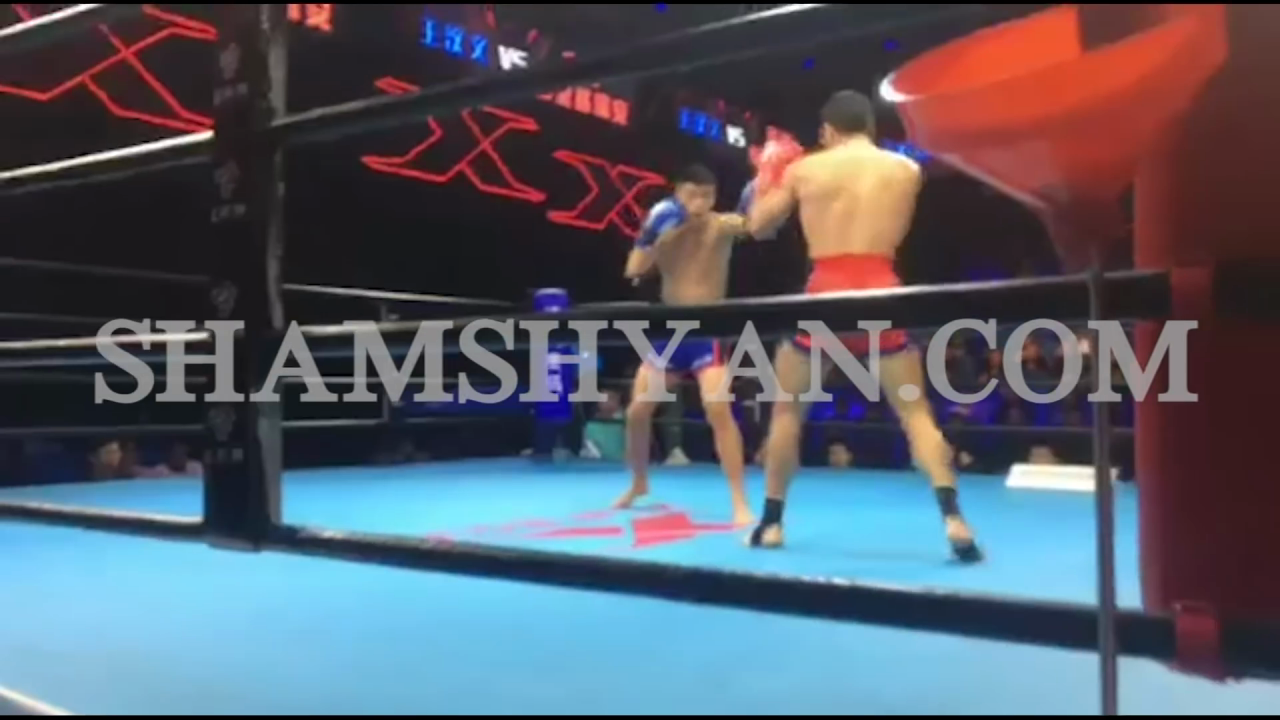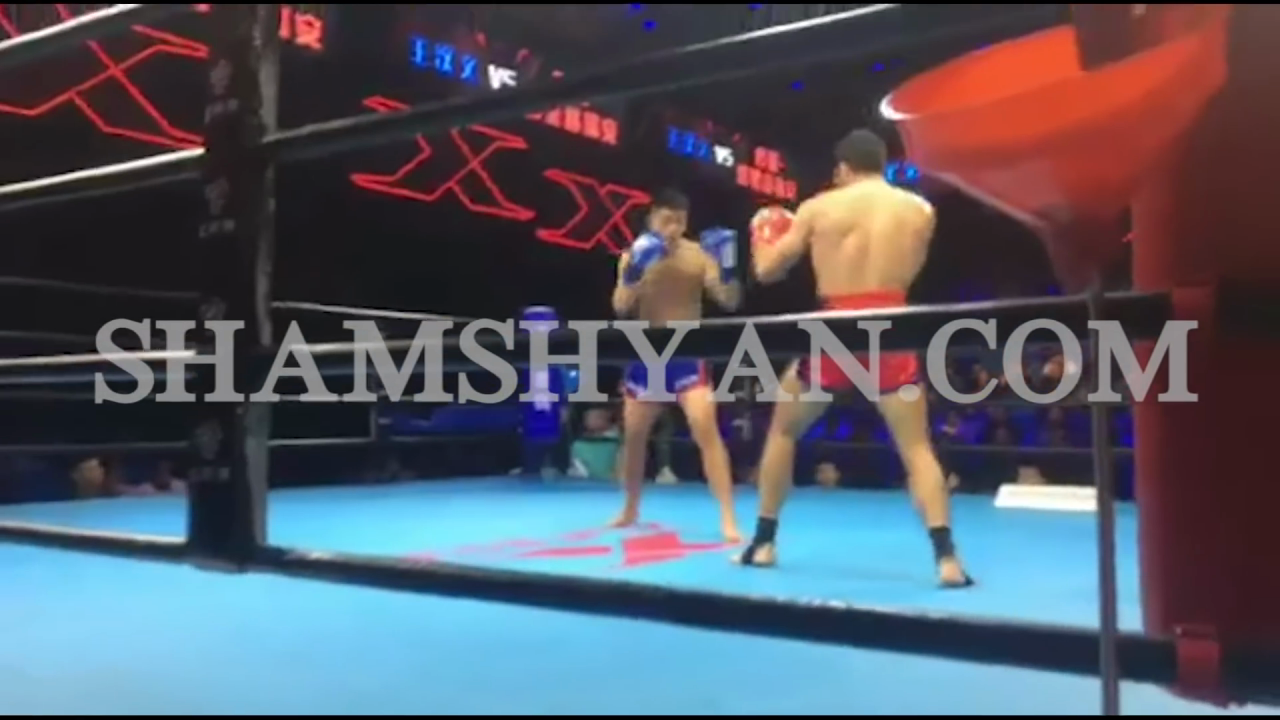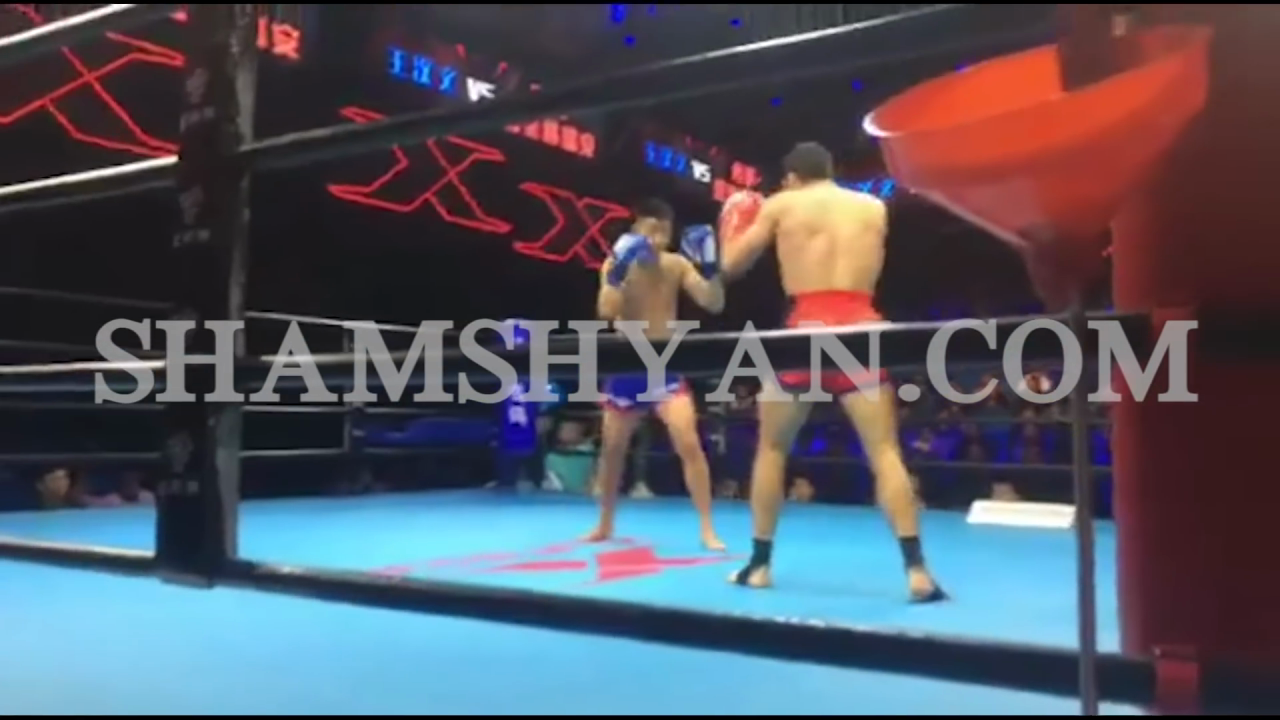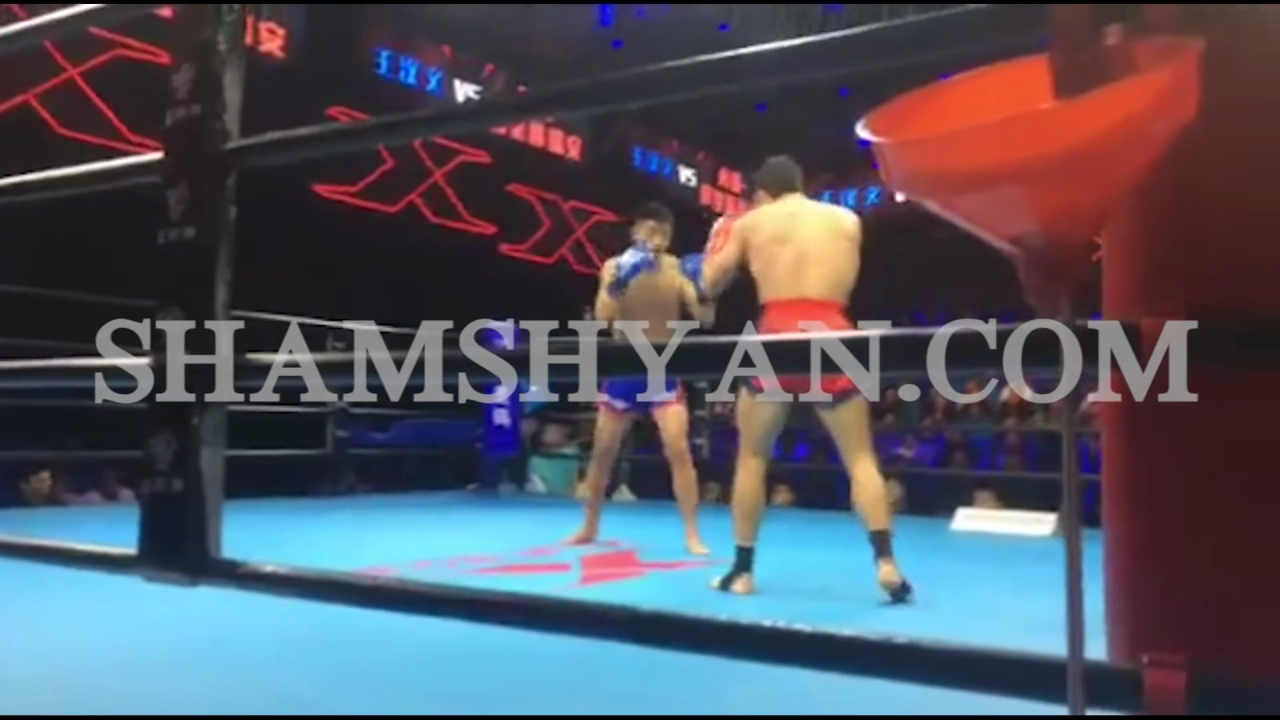
dt=0.2s
person 1, frame 1
left shoulder: (804, 168)
right shoulder: (906, 169)
left elbow: (757, 226)
left wrist: (768, 179)
left hip: (826, 295)
right hip: (879, 295)
left knee: (787, 410)
right knee: (916, 413)
left ankle: (773, 523)
right ankle: (953, 519)
person 1, frame 2
left shoulder: (817, 209)
right shoulder: (920, 211)
left elbow: (766, 271)
left wrist: (762, 238)
left knee: (782, 432)
right knee: (918, 451)
left ankle: (763, 543)
right ankle: (947, 558)
person 1, frame 3
left shoulder: (780, 207)
right shoulder: (874, 210)
left elbow: (732, 265)
left wrist: (732, 227)
left hip: (806, 331)
right hip: (859, 329)
left knee: (771, 448)
right knee: (885, 454)
left ankle: (759, 564)
right ankle: (916, 569)
person 1, frame 4
left shoulder: (752, 222)
right shoulder: (848, 222)
left elbow: (709, 285)
left wrist: (717, 249)
left hip: (778, 336)
right hip: (831, 336)
left knee: (752, 457)
right knee: (860, 458)
left ankle: (742, 570)
right ankle: (886, 561)
person 2, frame 1
left shoulder: (723, 226)
right shoulder: (666, 230)
right elbow: (632, 271)
right wrist: (650, 234)
left hip: (707, 333)
left knee: (719, 412)
right knee: (636, 413)
left ankle: (740, 503)
right ankle: (638, 484)
person 2, frame 2
left shoulder: (698, 255)
right shoulder: (635, 255)
left elbow: (730, 302)
right elbow: (620, 306)
left wrist: (727, 269)
right wrist: (635, 269)
left hip: (687, 356)
left knee: (706, 431)
right knee: (633, 436)
left ankle: (728, 519)
right ankle: (630, 510)
person 2, frame 3
left shoulder: (678, 264)
right shoulder: (615, 263)
left elbow: (715, 304)
right elbow: (606, 312)
left wrist: (709, 266)
right wrist: (620, 269)
right hip: (626, 369)
left knee: (688, 444)
right knee: (611, 449)
left ankle: (707, 530)
right ankle: (605, 524)
person 2, frame 4
left shoulder: (677, 270)
right shoulder: (616, 267)
left elbow: (706, 320)
right elbow: (602, 316)
right wrist: (620, 281)
left knee: (678, 450)
right knee: (603, 451)
left ankle: (692, 536)
right ankle: (589, 527)
